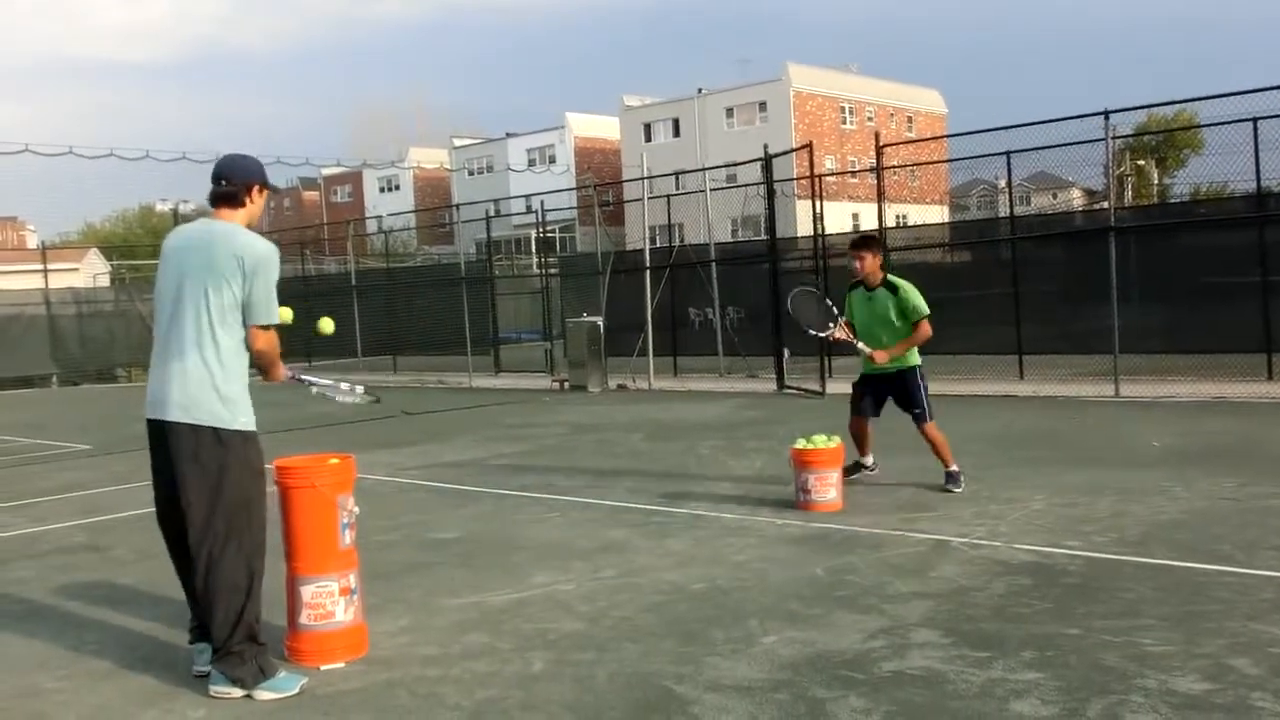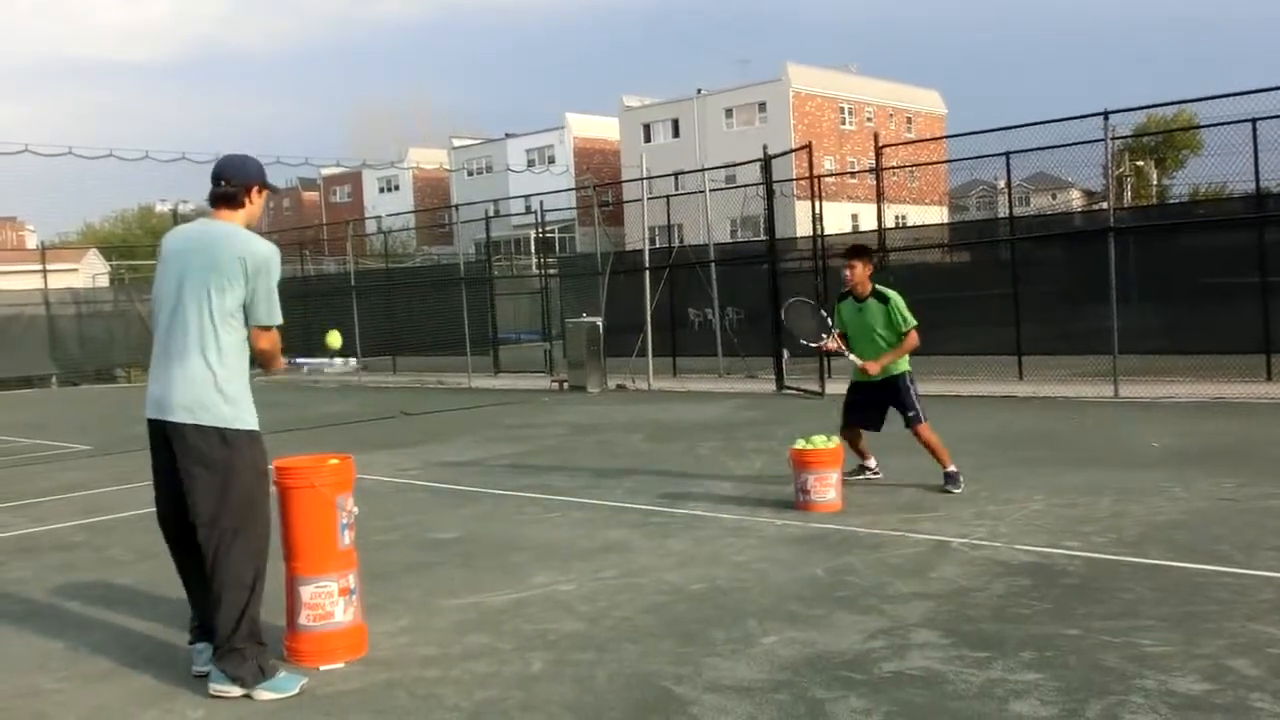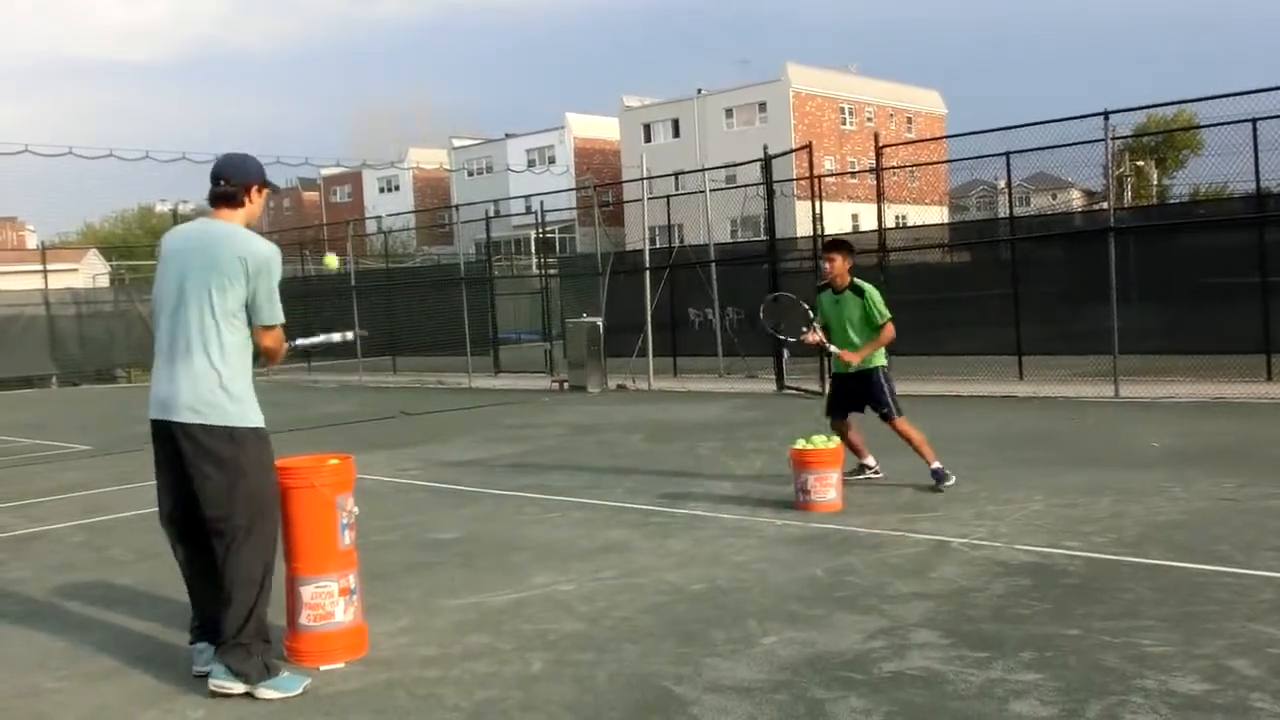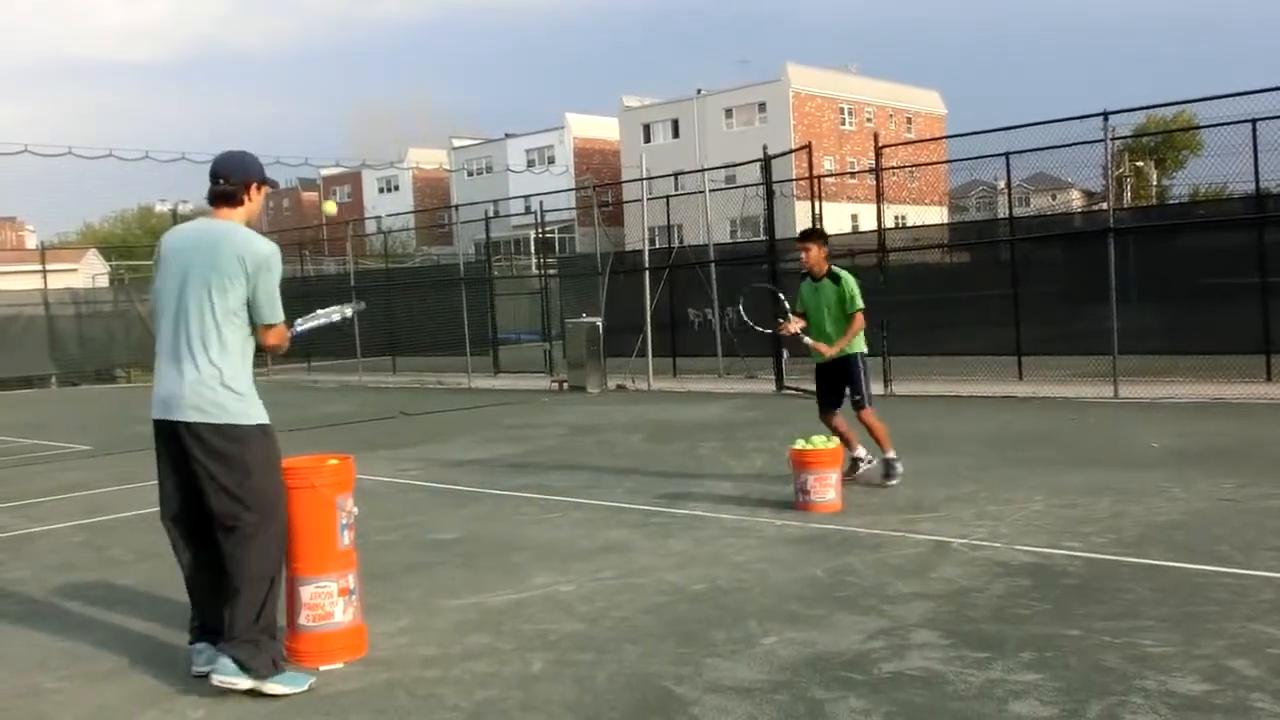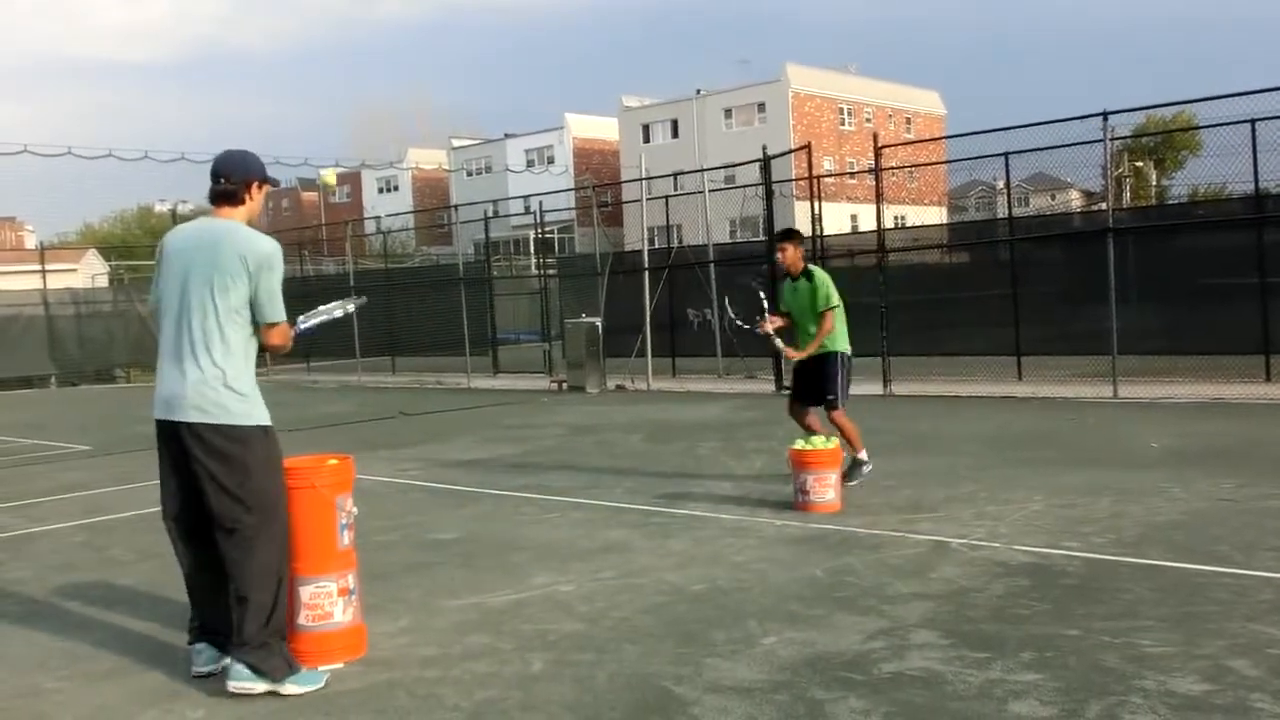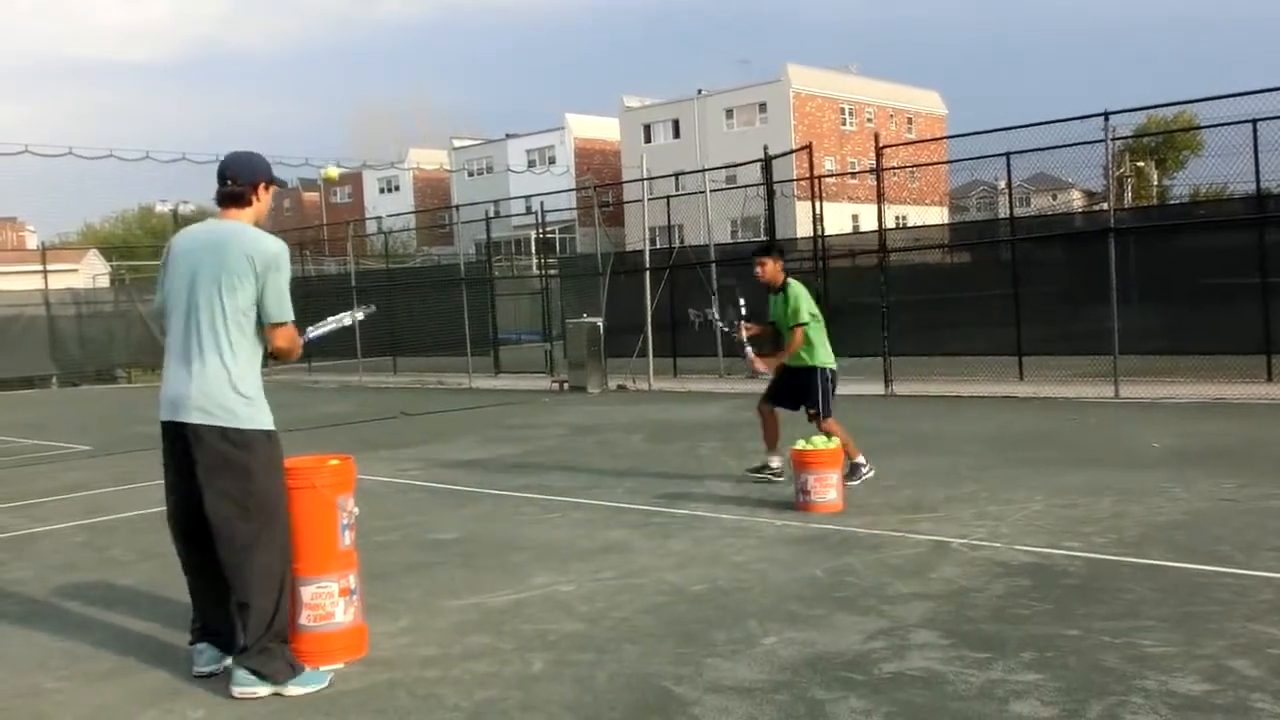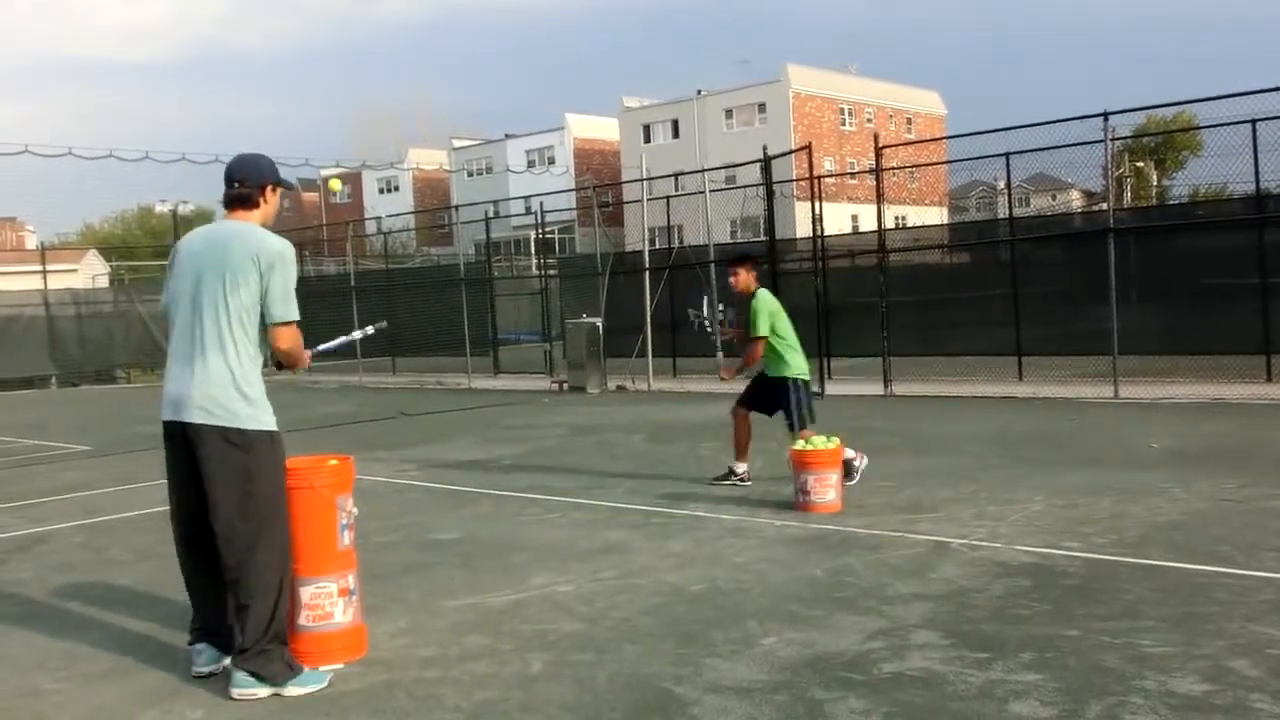
dt=0.1s
person 1, frame 1
left shoulder: (176, 240)
right shoulder: (256, 249)
right elbow: (260, 340)
right wrist: (274, 368)
left hip: (165, 407)
right hip: (216, 413)
left knee: (188, 531)
right knee: (233, 537)
left ankle: (207, 641)
right ankle: (236, 664)
person 1, frame 2
left shoulder: (174, 240)
right shoulder: (257, 251)
right elbow: (263, 340)
right wrist: (275, 361)
left hip: (164, 407)
right hip: (218, 412)
left knee: (188, 531)
right knee: (240, 534)
left ankle: (207, 640)
right ankle: (236, 663)
person 1, frame 3
left shoulder: (172, 240)
right shoulder: (258, 251)
right elbow: (268, 339)
right wrist: (279, 350)
left hip: (168, 407)
right hip: (223, 412)
left knee: (192, 530)
right knee: (250, 530)
left ankle: (208, 640)
right ankle: (241, 659)
person 1, frame 4
left shoulder: (171, 241)
right shoulder: (257, 250)
right elbow: (271, 336)
right wrist: (283, 337)
left hip: (169, 406)
right hip: (226, 410)
left knee: (194, 530)
right knee: (259, 527)
left ankle: (208, 641)
right ankle: (246, 654)
person 1, frame 5
left shoulder: (172, 240)
right shoulder: (259, 248)
right elbow: (273, 336)
right wrist: (287, 337)
left hip: (171, 407)
right hip: (229, 410)
left knee: (195, 531)
right knee: (260, 529)
left ankle: (209, 642)
right ankle: (258, 659)
person 1, frame 6
left shoulder: (181, 242)
right shoulder: (267, 249)
right elbow: (280, 338)
right wrist: (294, 347)
left hip: (177, 408)
right hip: (233, 413)
left knee: (197, 532)
right knee: (259, 537)
left ankle: (211, 642)
right ankle: (261, 663)
person 1, frame 7
left shoulder: (189, 244)
right shoulder: (272, 248)
right elbow: (282, 339)
right wrist: (300, 357)
left hip: (179, 408)
right hip: (235, 413)
left knee: (198, 533)
right knee: (259, 538)
left ankle: (210, 642)
right ankle: (259, 664)
person 2, frame 1
left shoulder: (901, 290)
right shoulder: (854, 291)
left elbow: (925, 331)
right elbow: (854, 326)
left wrist: (889, 353)
right wrist: (844, 333)
left hip: (905, 367)
right hip: (872, 369)
left knee: (925, 426)
right knee: (857, 422)
left ankle: (952, 470)
right ankle: (866, 462)
person 2, frame 2
left shoulder: (889, 299)
right shoulder: (842, 302)
left elbow: (912, 340)
right elbow: (844, 337)
left wrist: (880, 364)
right wrist: (834, 344)
left hip: (894, 374)
right hip: (862, 378)
left knee: (919, 427)
right knee: (848, 431)
left ankle: (951, 471)
right ankle: (870, 465)
person 2, frame 3
left shoulder: (866, 292)
right shoulder: (822, 294)
left elbow: (888, 331)
right elbow: (824, 328)
left wrist: (859, 355)
right wrist: (816, 336)
left hip: (871, 366)
right hip: (842, 370)
left knee: (897, 422)
right knee: (838, 423)
left ankle: (936, 467)
right ankle: (869, 464)
person 2, frame 4
left shoulder: (843, 280)
right shoulder: (805, 284)
left elbow: (858, 322)
right elbow: (806, 318)
left wrist: (833, 348)
right wrist: (796, 324)
left hip: (851, 353)
right hip: (827, 356)
left knee: (863, 412)
right knee: (827, 415)
left ankle: (892, 458)
right ankle: (861, 455)
person 2, frame 5
left shoulder: (818, 278)
right shoulder: (787, 283)
left elbow: (828, 322)
right elbow: (790, 318)
left wrist: (804, 352)
right wrist: (775, 322)
left hip: (832, 351)
right hip: (804, 355)
left knee: (835, 413)
right knee: (797, 409)
left ankle: (861, 459)
person 2, frame 6
left shoulder: (794, 292)
right shoulder: (775, 292)
left elbow: (797, 337)
right elbow: (776, 326)
left wrist: (770, 363)
right wrist: (754, 329)
left hip: (817, 363)
right hip: (795, 365)
left knee: (824, 422)
right knee: (765, 405)
left ankle: (860, 463)
right ankle: (773, 463)
person 2, frame 7
left shoulder: (759, 303)
right shoulder: (759, 298)
left elbow: (757, 351)
left wrist: (733, 371)
left hip: (790, 373)
right hip: (773, 372)
left knee: (802, 434)
right knee: (739, 411)
left ankle: (853, 459)
right ankle: (739, 470)
